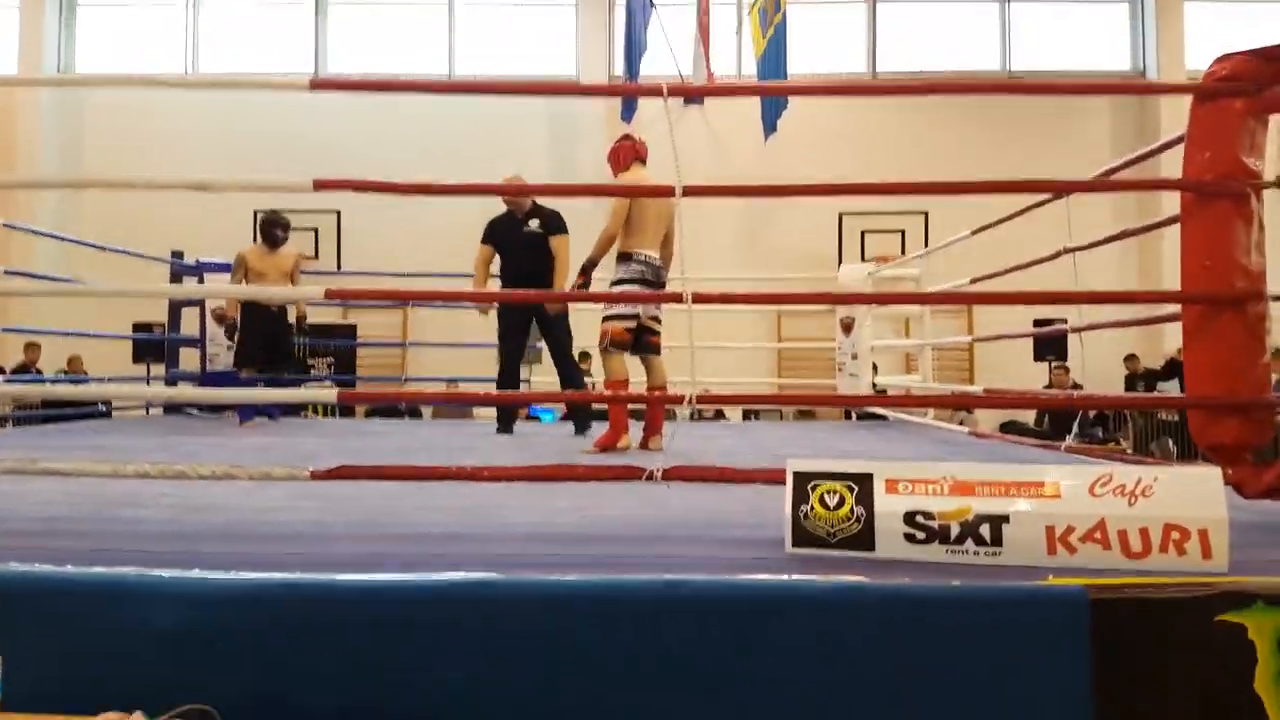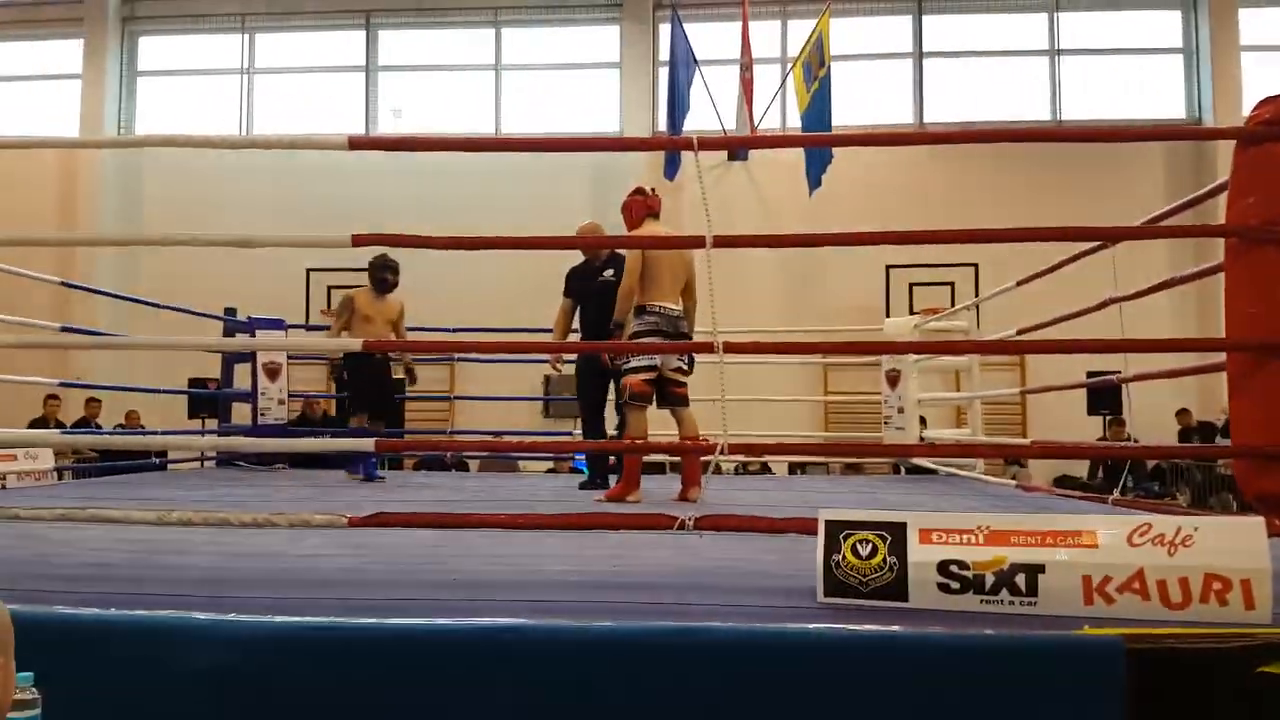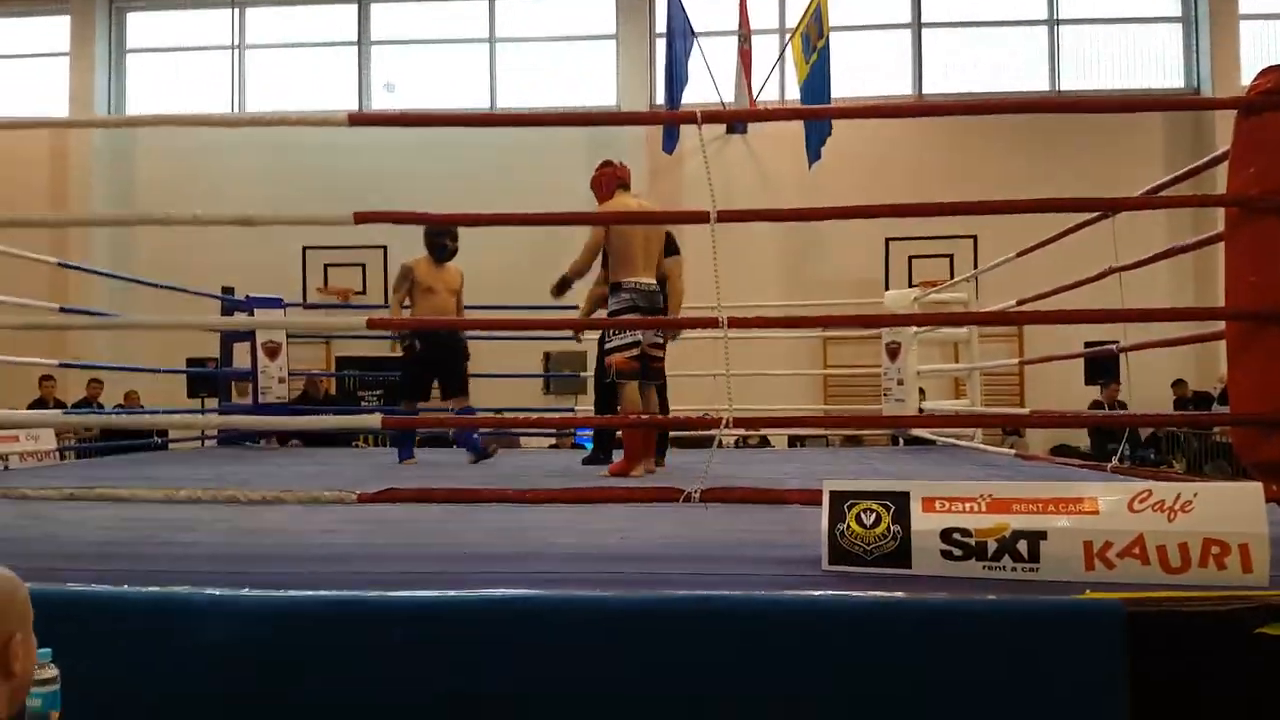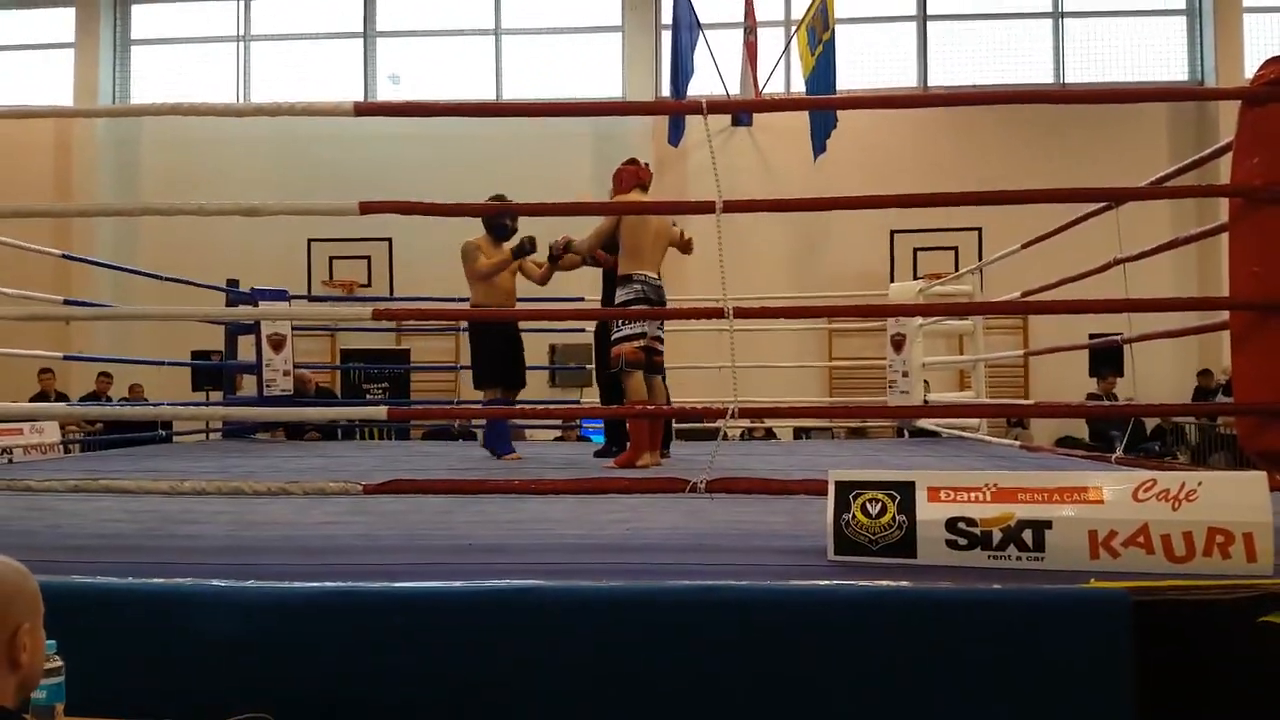
dt=0.7s
person 1, frame 1
left shoulder: (627, 181)
left elbow: (612, 230)
left wrist: (586, 268)
left hip: (632, 269)
right hip: (655, 272)
left knee: (611, 349)
right knee: (651, 354)
left ankle: (618, 431)
right ankle: (653, 433)
person 1, frame 2
left shoulder: (639, 236)
right shoulder: (682, 244)
left elbow: (629, 286)
left wrist: (616, 329)
right wrist: (687, 339)
left hip: (648, 322)
right hip: (676, 324)
left knee: (635, 404)
right knee: (681, 406)
left ankle: (630, 486)
right ankle: (692, 484)
person 1, frame 3
left shoulder: (609, 211)
right shoulder: (654, 212)
left elbow: (585, 262)
left wrist: (564, 281)
left hip: (625, 297)
right hip: (653, 296)
left knee: (626, 379)
right knee: (648, 381)
left ankle: (632, 459)
right ankle: (647, 456)
person 1, frame 4
left shoulder: (623, 203)
right shoulder: (663, 216)
left elbow: (590, 246)
left wrist: (567, 245)
left hip: (632, 289)
right hip: (655, 289)
left knee: (631, 368)
right knee: (652, 371)
left ankle: (639, 450)
right ankle: (654, 448)
person 2, frame 1
left shoulder: (550, 218)
right shoulder: (496, 225)
left elbow: (561, 256)
right elbow: (482, 262)
left wrist: (558, 292)
right wrist: (480, 291)
left hip: (548, 299)
right hip: (512, 299)
left knee: (563, 357)
right knee: (509, 360)
left ankle: (581, 418)
right ankle: (505, 420)
person 2, frame 2
left shoulder: (625, 266)
right shoulder: (575, 274)
right elbow: (565, 313)
right hip: (590, 351)
left knee: (627, 411)
right knee: (590, 414)
right ankle: (598, 474)
person 2, frame 3
left shoulder: (660, 238)
left elbow: (673, 278)
right elbow: (601, 284)
left wrist: (672, 316)
right wrist: (583, 316)
right knee: (604, 384)
left ankle: (657, 450)
right ankle: (602, 449)
person 2, frame 4
right shoulder: (609, 232)
right elbow: (583, 257)
right wrist: (556, 261)
right knee: (608, 378)
left ankle: (661, 442)
right ankle: (615, 440)
person 3, frame 1
left shoulder: (292, 257)
right shoulder: (246, 256)
left elbow: (297, 286)
right elbow: (234, 288)
left wrist: (301, 315)
right wrist: (230, 319)
left hip: (280, 314)
right hip: (254, 313)
left knee: (280, 366)
right knee: (249, 365)
left ankle: (268, 404)
right ankle: (246, 413)
person 3, frame 2
left shoulder: (397, 304)
right shoulder: (353, 298)
left elbow: (401, 336)
right elbow: (335, 330)
left wrist: (408, 364)
right wrist: (336, 362)
left hip: (382, 361)
right hip: (357, 360)
left knee: (378, 419)
right knee: (360, 413)
left ankle: (370, 468)
right ankle: (354, 463)
person 3, frame 3
left shoulder: (457, 273)
right shoulder: (411, 269)
right elbow: (396, 304)
left wrist: (463, 340)
right wrist: (404, 333)
left hip: (449, 337)
right hip: (422, 337)
left knee: (461, 395)
right knee: (411, 398)
left ankle: (476, 447)
right ankle: (404, 451)
person 3, frame 4
left shoulder: (516, 253)
right shoulder: (472, 247)
left elbow: (540, 279)
right elbow: (483, 271)
left wrist: (552, 263)
right wrist: (515, 254)
left hip: (509, 321)
right hip: (484, 321)
left knee: (512, 386)
right knee: (492, 386)
left ankle: (492, 437)
right ankle: (503, 446)
